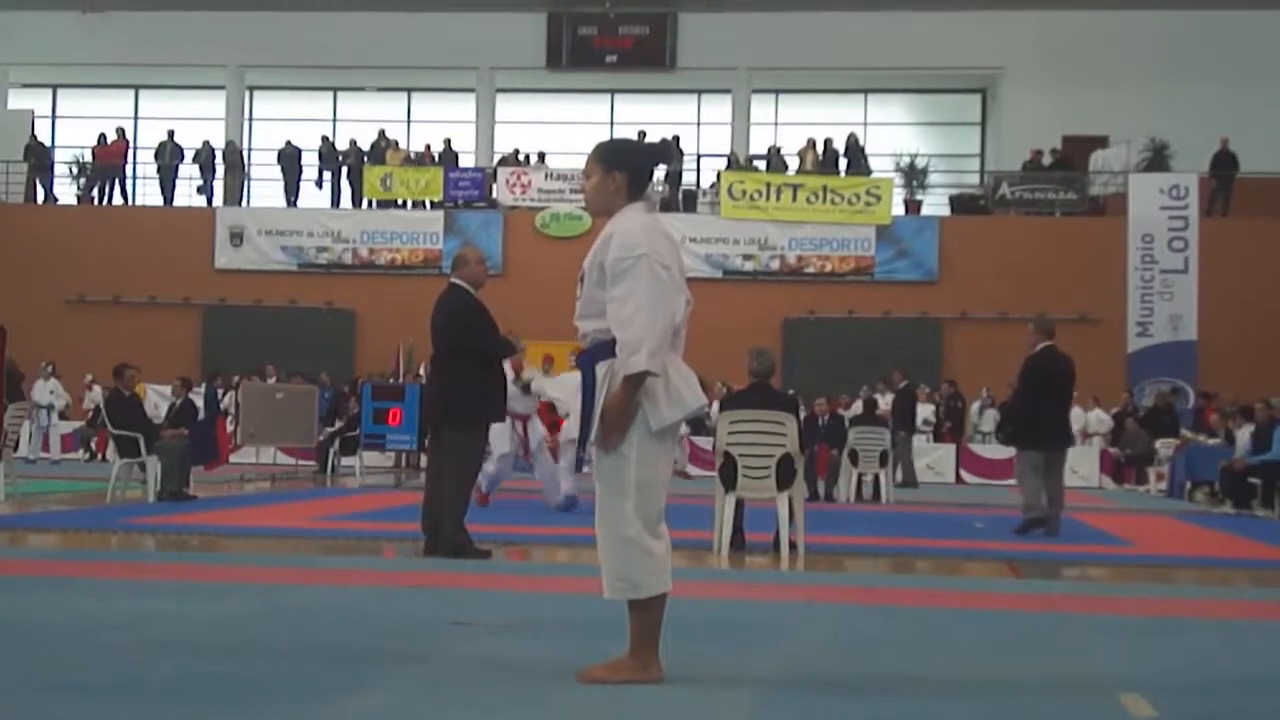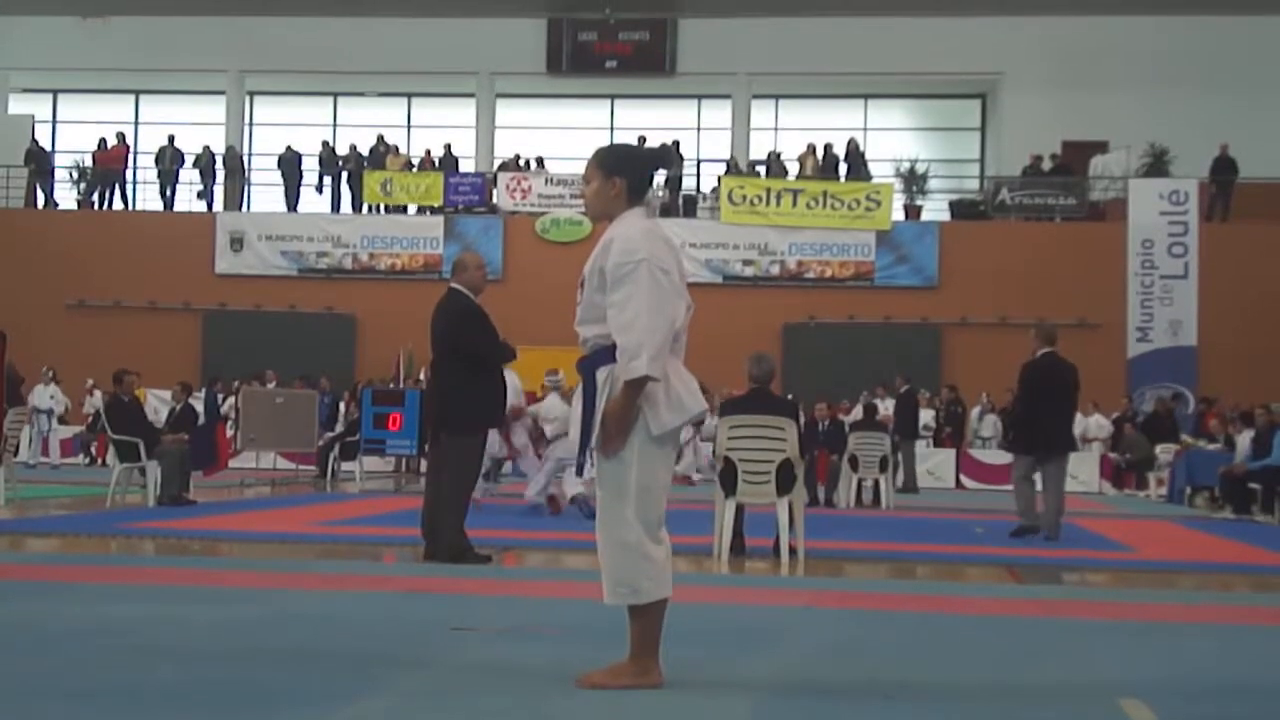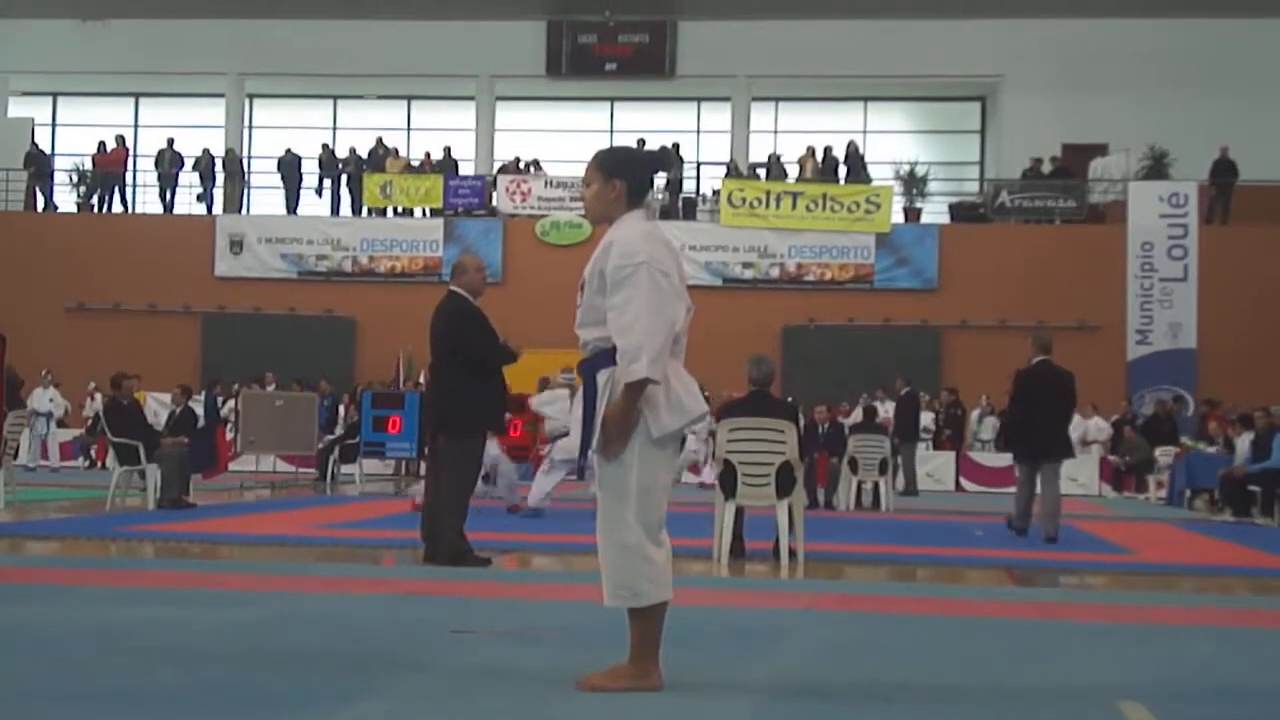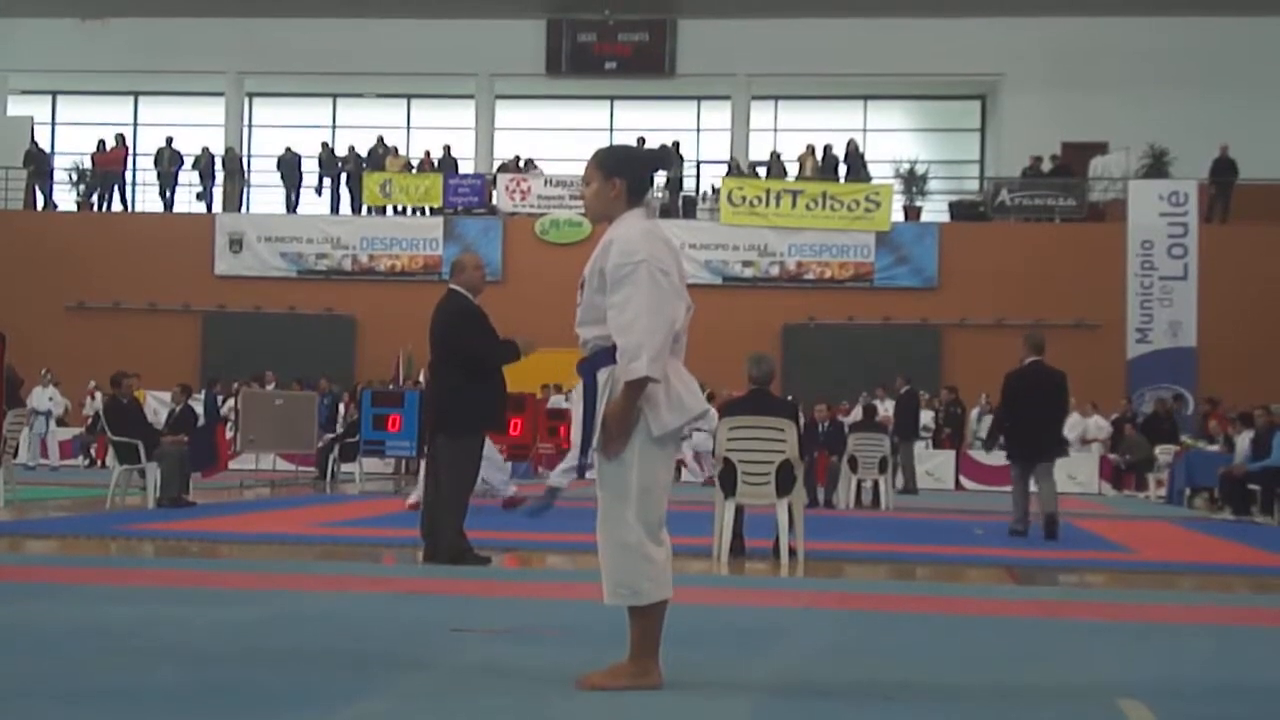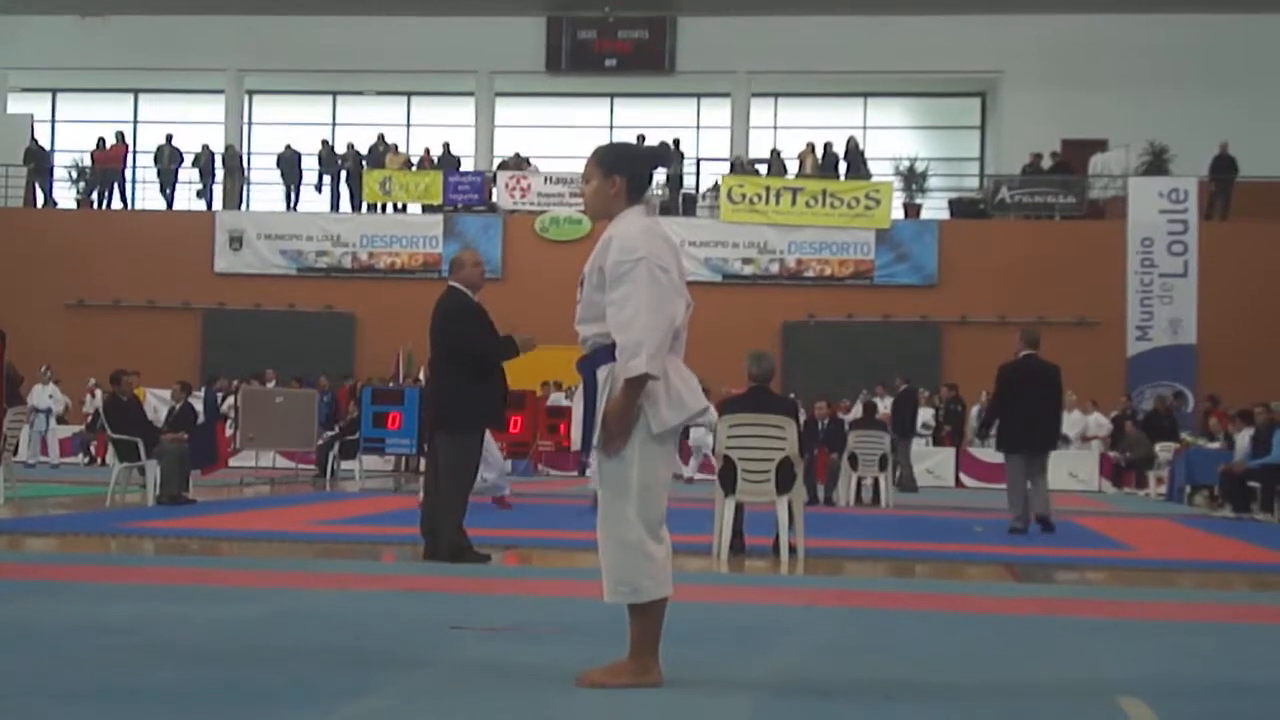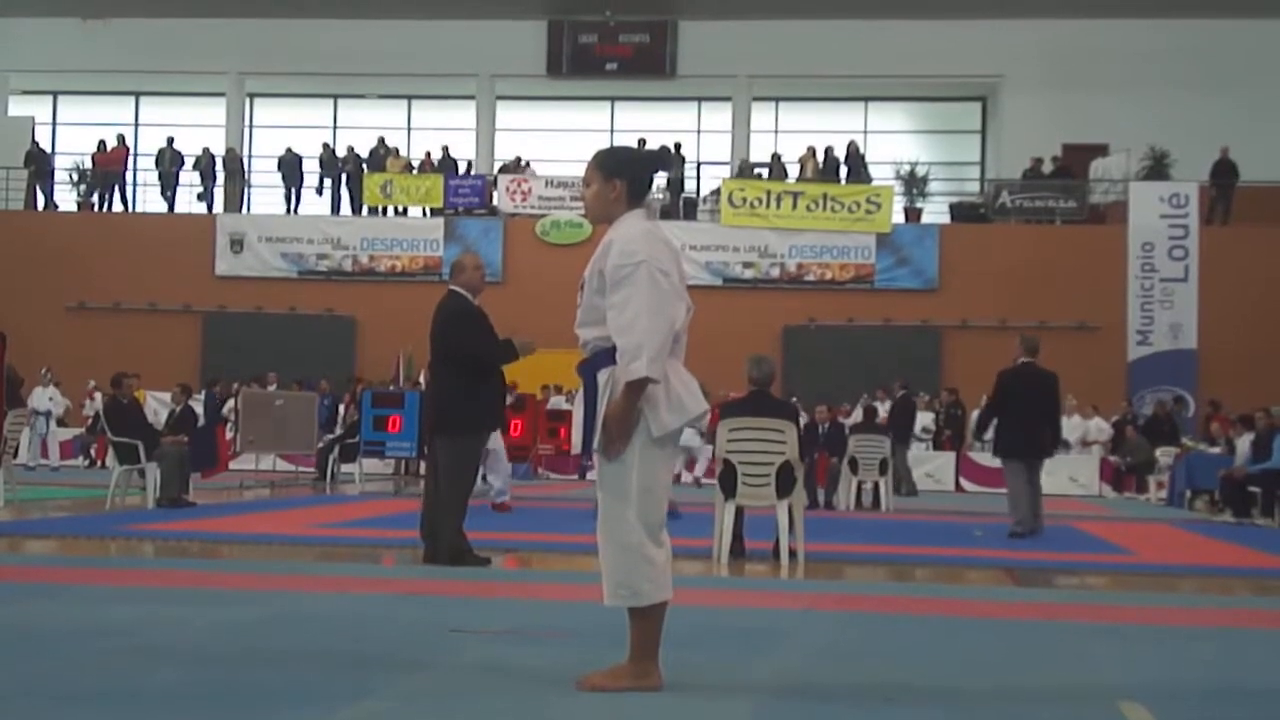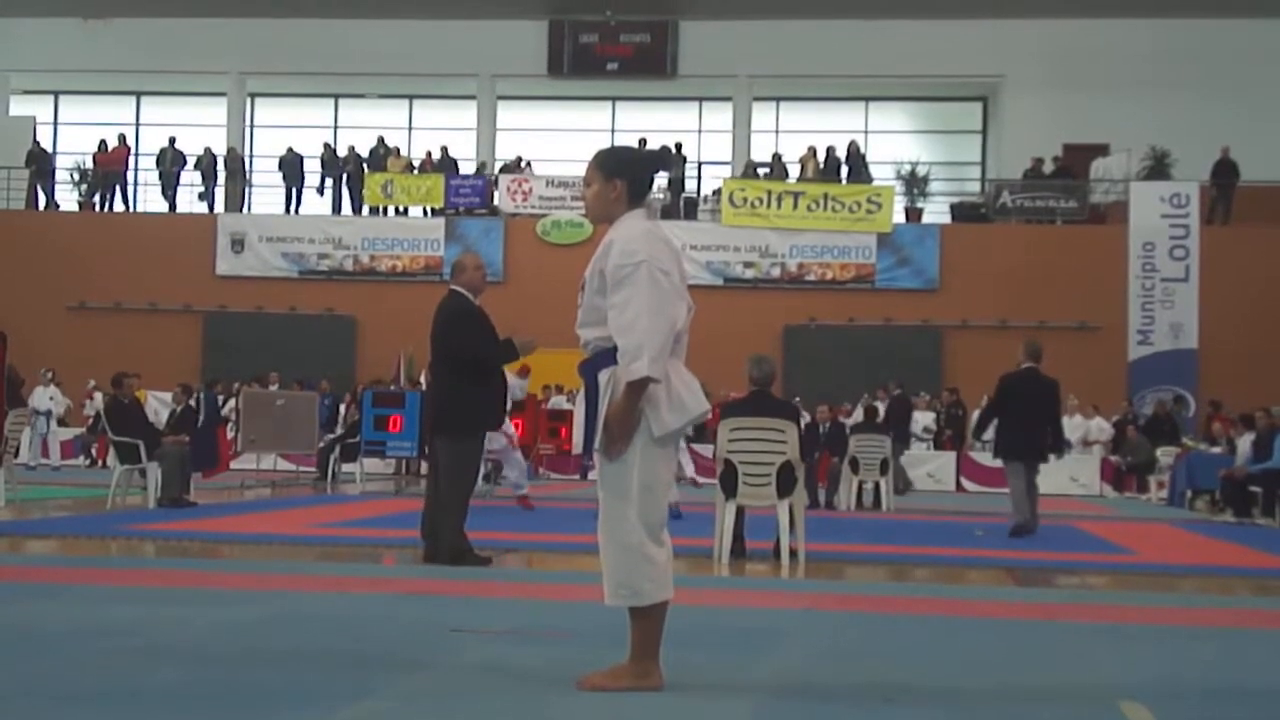
dt=0.2s
person 1, frame 1
left shoulder: (631, 234)
right shoulder: (635, 231)
left elbow: (644, 323)
left wrist: (624, 397)
left hip: (631, 388)
right hip: (633, 387)
left knee: (631, 519)
right knee: (631, 519)
left ankle: (643, 659)
right ankle: (641, 653)
person 1, frame 2
left shoulder: (630, 239)
right shoulder: (636, 236)
left elbow: (643, 327)
left wrist: (625, 401)
left hip: (632, 392)
right hip: (634, 391)
left knee: (631, 524)
right knee: (631, 523)
left ankle: (643, 664)
right ankle: (641, 658)
person 1, frame 3
left shoulder: (630, 242)
right shoulder: (636, 239)
left elbow: (644, 331)
left wrist: (625, 403)
left hip: (634, 396)
right hip: (638, 395)
left knee: (633, 526)
right knee: (633, 526)
left ankle: (643, 666)
right ankle: (642, 660)
person 1, frame 4
left shoulder: (629, 240)
right shoulder: (639, 238)
left elbow: (642, 329)
left wrist: (624, 404)
left hip: (633, 395)
right hip: (639, 395)
left knee: (631, 525)
right knee: (633, 525)
left ankle: (641, 665)
right ankle: (642, 658)
person 1, frame 5
left shoulder: (629, 238)
right shoulder: (636, 235)
left elbow: (644, 326)
left wrist: (626, 400)
left hip: (634, 392)
right hip: (637, 391)
left knee: (632, 523)
right knee: (633, 522)
left ankle: (643, 663)
right ankle: (642, 657)
person 1, frame 6
left shoulder: (630, 241)
right shoulder: (639, 238)
left elbow: (644, 330)
left wrist: (625, 404)
left hip: (633, 395)
right hip: (638, 394)
left knee: (632, 525)
right knee: (634, 525)
left ankle: (642, 666)
right ankle: (641, 660)
person 1, frame 7
left shoulder: (629, 241)
right shoulder: (639, 238)
left elbow: (644, 330)
left wrist: (626, 404)
left hip: (634, 394)
right hip: (638, 393)
left knee: (632, 525)
right knee: (634, 525)
left ankle: (643, 666)
right ankle: (643, 660)
person 2, frame 1
left shoulder: (448, 300)
right shoulder: (466, 304)
right elbow: (489, 347)
left wrist: (501, 345)
right wrist: (510, 346)
left hip: (446, 396)
right hip: (465, 400)
left knee: (442, 469)
right knee: (460, 472)
left ankle: (436, 537)
right ankle: (452, 539)
person 2, frame 2
left shoulder: (448, 305)
right shoulder: (465, 309)
right elbow: (488, 352)
left wrist: (498, 349)
right wrist: (508, 350)
left hip: (446, 401)
right hip: (464, 405)
left knee: (442, 474)
right knee: (459, 477)
left ankle: (436, 542)
right ankle: (451, 544)
person 2, frame 3
left shoulder: (448, 308)
right shoulder: (464, 312)
right elbow: (484, 356)
left wrist: (501, 351)
right wrist: (511, 352)
left hip: (447, 405)
right hip: (463, 408)
left knee: (442, 478)
right knee: (457, 481)
left ankle: (436, 545)
right ankle: (451, 548)
person 2, frame 4
left shoulder: (449, 306)
right shoulder: (463, 310)
right elbow: (482, 354)
left wrist: (506, 347)
right wrist: (516, 349)
left hip: (448, 404)
right hip: (463, 407)
left knee: (442, 477)
right knee: (457, 479)
left ankle: (436, 544)
right ankle: (451, 546)
person 2, frame 5
left shoulder: (449, 303)
right shoulder: (462, 307)
right elbow: (479, 351)
left wrist: (506, 345)
right wrist: (514, 345)
left hip: (448, 401)
right hip: (462, 405)
left knee: (443, 476)
right knee: (456, 477)
left ankle: (437, 542)
right ankle: (451, 544)
person 2, frame 6
left shoulder: (450, 306)
right shoulder: (462, 310)
right elbow: (478, 355)
left wrist: (505, 349)
right wrist: (513, 349)
left hip: (448, 405)
right hip: (461, 408)
left knee: (442, 479)
right knee: (456, 481)
left ankle: (437, 545)
right ankle: (451, 547)
person 2, frame 7
left shoulder: (452, 306)
right shoulder: (462, 310)
right elbow: (477, 355)
left wrist: (506, 350)
right wrist: (513, 349)
left hip: (449, 406)
right hip: (461, 409)
left knee: (444, 479)
right knee: (457, 481)
left ankle: (438, 545)
right ankle: (451, 547)
person 3, frame 1
left shoulder: (1034, 361)
right shoulder: (1066, 362)
left elbow: (1022, 397)
right elbow: (1067, 395)
left wrist: (1010, 424)
left hip: (1034, 429)
right hip: (1059, 428)
left knee: (1026, 471)
right knee: (1054, 477)
left ankle: (1034, 513)
right ankle: (1052, 523)
person 3, frame 2
left shoulder: (1031, 367)
right shoulder: (1069, 369)
left elbow: (1022, 404)
right elbow: (1072, 403)
left wrist: (1012, 431)
left hip: (1032, 434)
right hip: (1060, 435)
left knee: (1022, 477)
right knee: (1055, 483)
left ankle: (1029, 522)
right ankle: (1052, 529)
person 3, frame 3
left shoulder: (1023, 376)
right shoulder: (1066, 376)
left elbow: (1014, 410)
right elbow: (1070, 409)
left wrist: (1006, 436)
left hip: (1028, 439)
right hip: (1055, 440)
left knee: (1025, 482)
right knee: (1051, 484)
left ankle: (1020, 523)
right ankle: (1050, 530)
person 3, frame 4
left shoulder: (1014, 377)
right shoulder: (1058, 376)
left elbow: (1004, 411)
right elbow: (1063, 410)
left wrist: (992, 437)
right wrist: (1054, 434)
left hip: (1021, 440)
right hip: (1048, 440)
left knee: (1020, 483)
right knee: (1046, 480)
left ankle: (1019, 525)
right ankle: (1050, 515)
person 3, frame 5
left shoulder: (1008, 369)
right shoulder: (1052, 370)
left elbow: (997, 402)
right elbow: (1057, 404)
left wrist: (985, 426)
right wrist: (1055, 431)
left hip: (1013, 434)
right hip: (1041, 433)
left knee: (1016, 479)
right knee: (1039, 476)
left ankle: (1019, 522)
right ankle: (1043, 515)
person 3, frame 6
left shoulder: (1006, 376)
right shoulder: (1049, 378)
left elbow: (993, 405)
right elbow: (1054, 412)
left wrist: (980, 429)
right wrist: (1055, 438)
left hip: (1011, 440)
right hip: (1037, 440)
left knee: (1016, 483)
right knee: (1033, 482)
left ankle: (1020, 526)
right ankle: (1034, 523)
person 3, frame 7
left shoulder: (1008, 380)
right shoulder: (1050, 384)
left elbow: (993, 408)
right elbow: (1055, 417)
left wrist: (979, 429)
right wrist: (1058, 444)
left hip: (1011, 442)
right hip: (1036, 443)
left knee: (1016, 481)
right knee: (1030, 482)
left ankle: (1022, 520)
right ankle: (1030, 523)
person 4, frame 1
left shoulder: (729, 400)
right shoulder: (789, 402)
left hip: (738, 476)
right hip: (778, 477)
right knee: (793, 471)
left ankle: (736, 535)
right ankle: (782, 537)
person 4, frame 2
left shoulder: (729, 406)
right shoulder: (789, 407)
right elbow: (800, 450)
left hip: (738, 481)
right hip: (778, 482)
right knee: (793, 476)
left ankle: (736, 540)
right ankle: (781, 542)
person 4, frame 3
left shoulder: (729, 409)
right shoulder: (788, 409)
right elbow: (799, 453)
left hip: (738, 484)
right hip: (778, 484)
right knee: (792, 477)
left ankle: (736, 542)
right ankle: (782, 544)
person 4, frame 4
left shoulder: (729, 407)
right shoulder: (788, 408)
right elbow: (799, 451)
left hip: (737, 482)
right hip: (777, 482)
right knee: (794, 477)
left ankle: (736, 541)
right ankle: (781, 543)
person 4, frame 5
left shoulder: (728, 404)
right shoulder: (788, 405)
right elbow: (800, 449)
left hip: (737, 480)
right hip: (778, 480)
right knee: (794, 475)
left ankle: (736, 539)
right ankle: (781, 540)
person 4, frame 6
left shoulder: (729, 408)
right shoulder: (788, 410)
right elbow: (799, 453)
left hip: (737, 484)
right hip: (778, 484)
right knee: (794, 479)
left ankle: (736, 543)
right ankle: (782, 544)
person 4, frame 7
left shoulder: (729, 408)
right shoulder: (789, 410)
right elbow: (800, 453)
right hip: (778, 484)
right knee: (796, 479)
left ankle: (736, 543)
right ankle: (782, 544)
